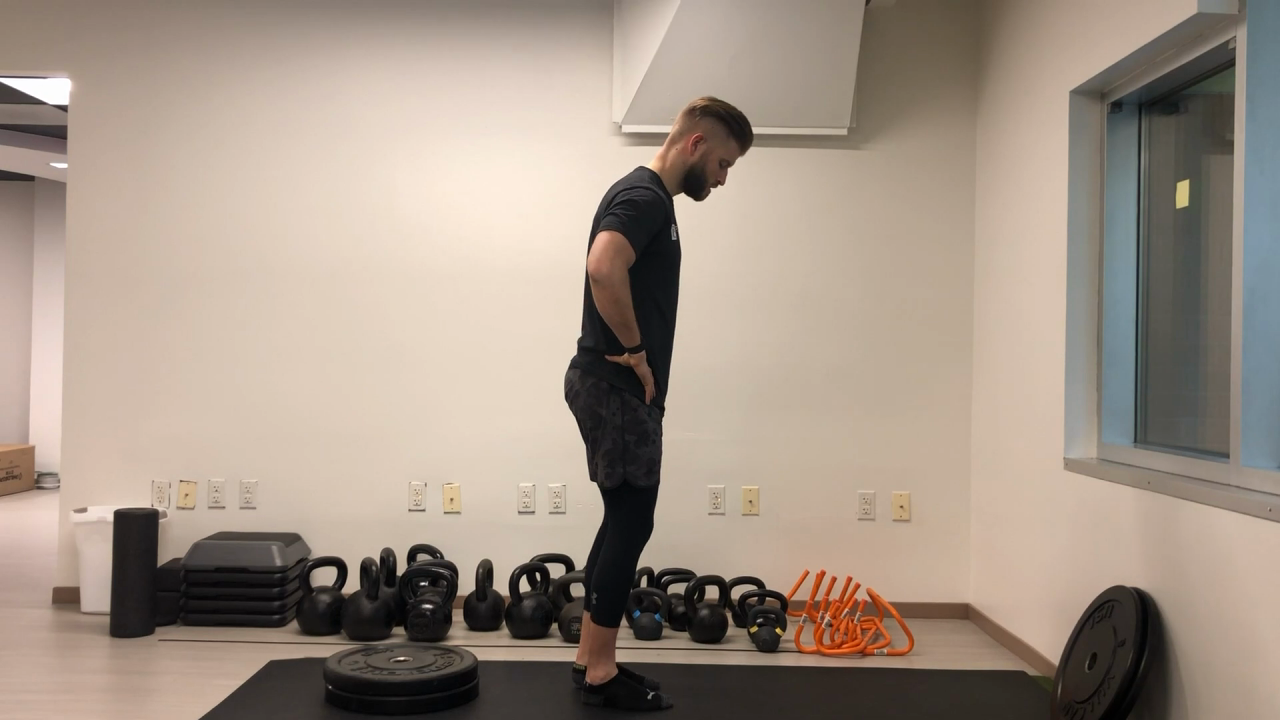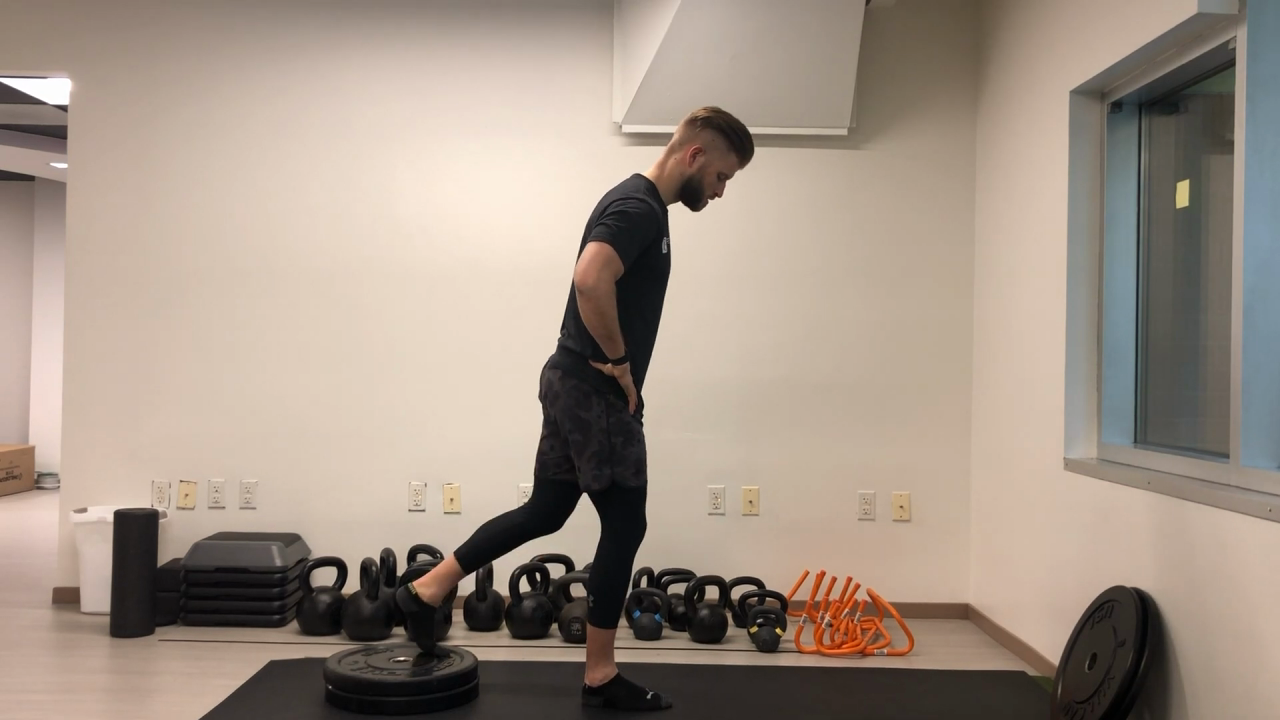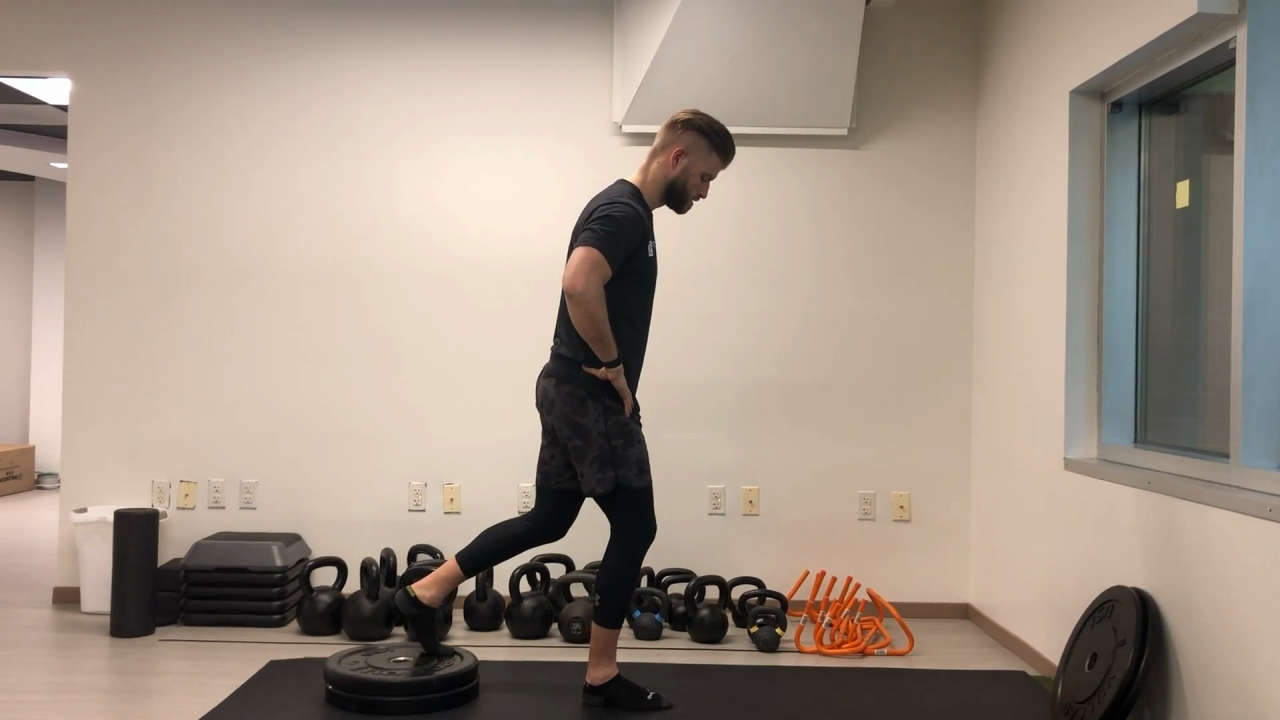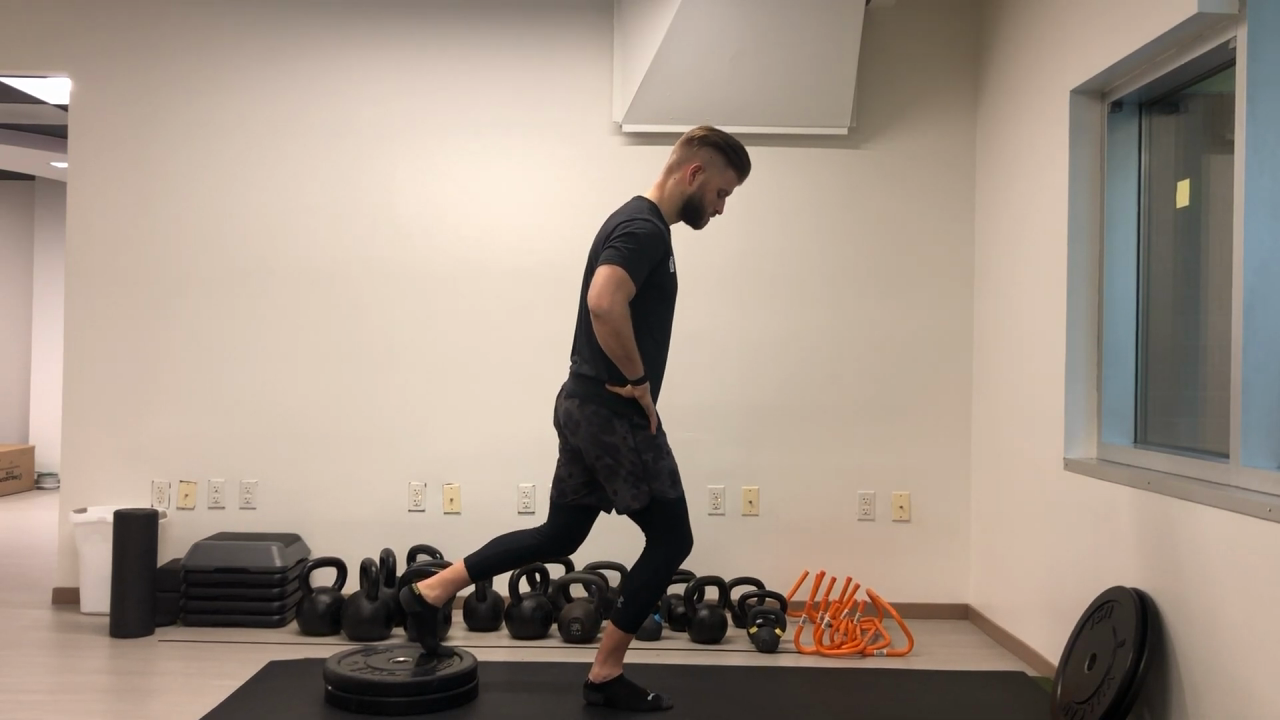
dt=1s
person 1, frame 1
left shoulder: (649, 197)
right shoulder: (642, 197)
right elbow: (603, 269)
right wrist: (634, 352)
left hip: (615, 386)
right hip: (616, 386)
left knee: (621, 522)
right knee: (631, 523)
left ankle: (591, 656)
right ankle: (600, 672)
person 1, frame 2
left shoulder: (643, 206)
right shoulder: (637, 207)
right elbow: (591, 279)
right wrist: (619, 362)
left hip: (576, 383)
right hip: (594, 389)
left knee: (546, 509)
right knee: (624, 525)
left ankle: (425, 591)
right ankle: (600, 675)
person 1, frame 3
left shoulder: (627, 210)
right shoulder: (622, 211)
right elbow: (579, 283)
right wrist: (613, 365)
left hip: (571, 389)
right hip: (589, 394)
left knee: (549, 518)
right knee: (634, 527)
left ankle: (427, 593)
right ankle: (602, 676)
person 1, frame 4
left shoulder: (639, 223)
right shoulder: (645, 228)
right elbow: (604, 303)
right wrist: (638, 381)
left hip: (587, 404)
right hip: (611, 412)
left knee: (560, 533)
right knee: (671, 538)
left ankle: (429, 593)
right ankle: (605, 675)
